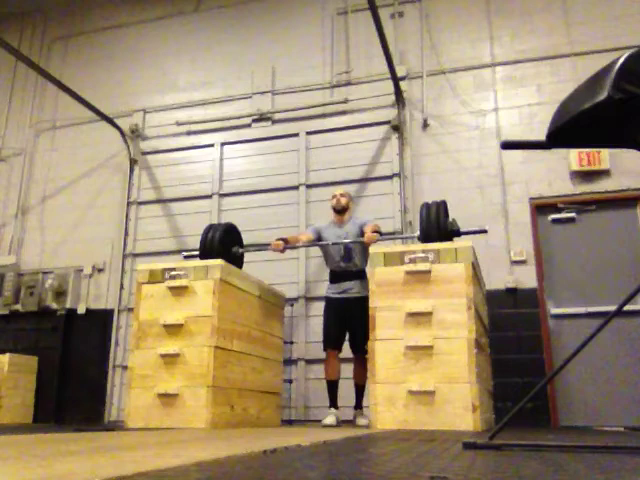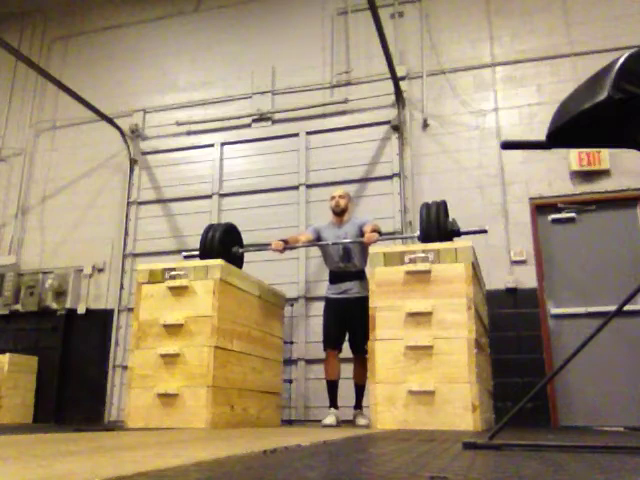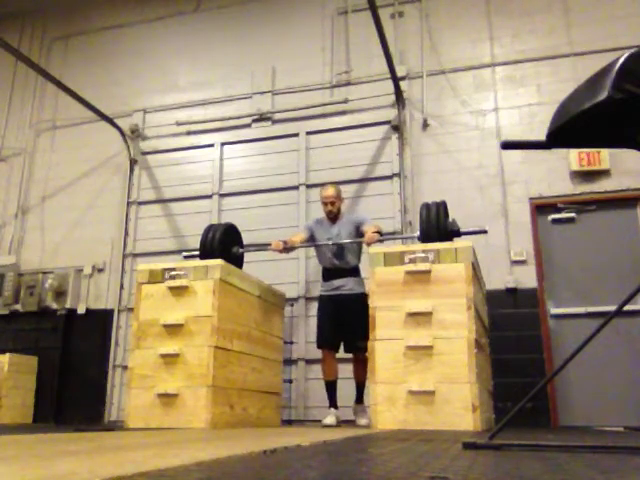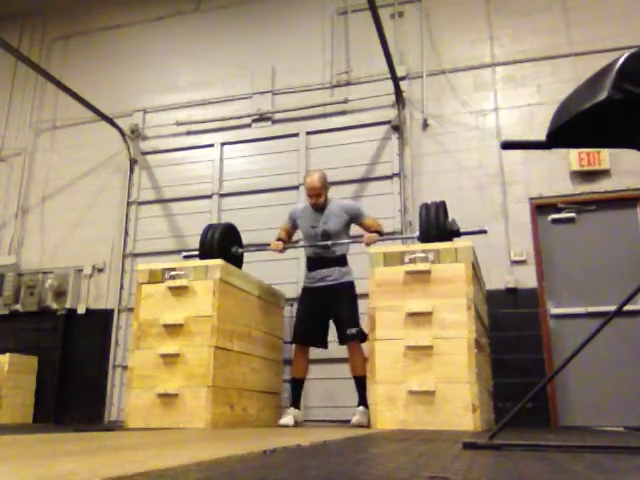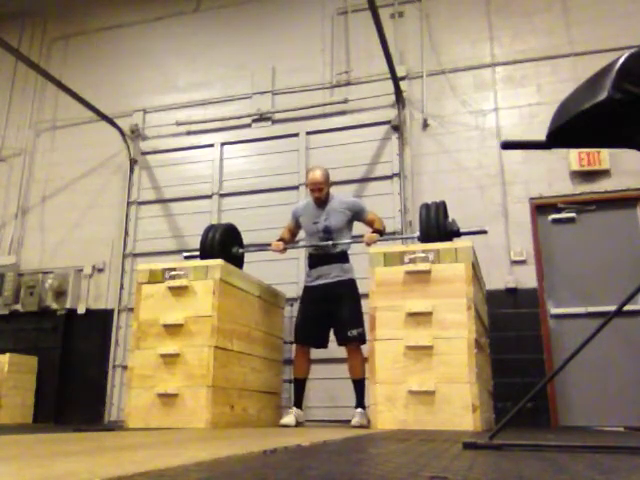
dt=1s
person 1, frame 1
left shoulder: (360, 224)
right shoulder: (322, 229)
left elbow: (372, 229)
right elbow: (303, 237)
left wrist: (373, 234)
right wrist: (284, 241)
left hip: (359, 295)
right hip: (334, 295)
left knee: (360, 352)
right knee: (331, 351)
left ankle: (359, 409)
right ankle: (333, 408)
person 1, frame 2
left shoulder: (359, 223)
right shoulder: (321, 229)
left elbow: (372, 229)
right elbow: (302, 238)
left wrist: (373, 233)
right wrist: (284, 242)
left hip: (358, 295)
right hip: (334, 296)
left knee: (360, 353)
right knee: (331, 351)
left ankle: (358, 409)
right ankle: (333, 409)
person 1, frame 3
left shoulder: (355, 221)
right shoulder: (314, 225)
left elbow: (372, 229)
right elbow: (297, 240)
left wrist: (373, 234)
right wrist: (283, 244)
left hip: (354, 292)
right hip: (328, 294)
left knee: (359, 352)
right knee: (327, 350)
left ankle: (359, 403)
right ankle: (333, 408)
person 1, frame 4
left shoulder: (346, 208)
right shoulder: (297, 212)
left elbow: (375, 227)
right elbow: (285, 233)
left wrist: (374, 235)
right wrist: (279, 242)
left hip: (340, 283)
right hip: (312, 286)
left knee: (352, 341)
right knee: (301, 344)
left ankle: (363, 406)
right ankle: (294, 408)
person 1, frame 5
left shoulder: (349, 205)
right shoulder: (300, 210)
left elbow: (377, 222)
right elbow: (290, 232)
left wrist: (375, 233)
right wrist: (281, 242)
left hip: (342, 281)
right hip: (313, 284)
left knee: (352, 344)
right knee: (301, 345)
left ankle: (360, 408)
right ankle: (297, 408)
